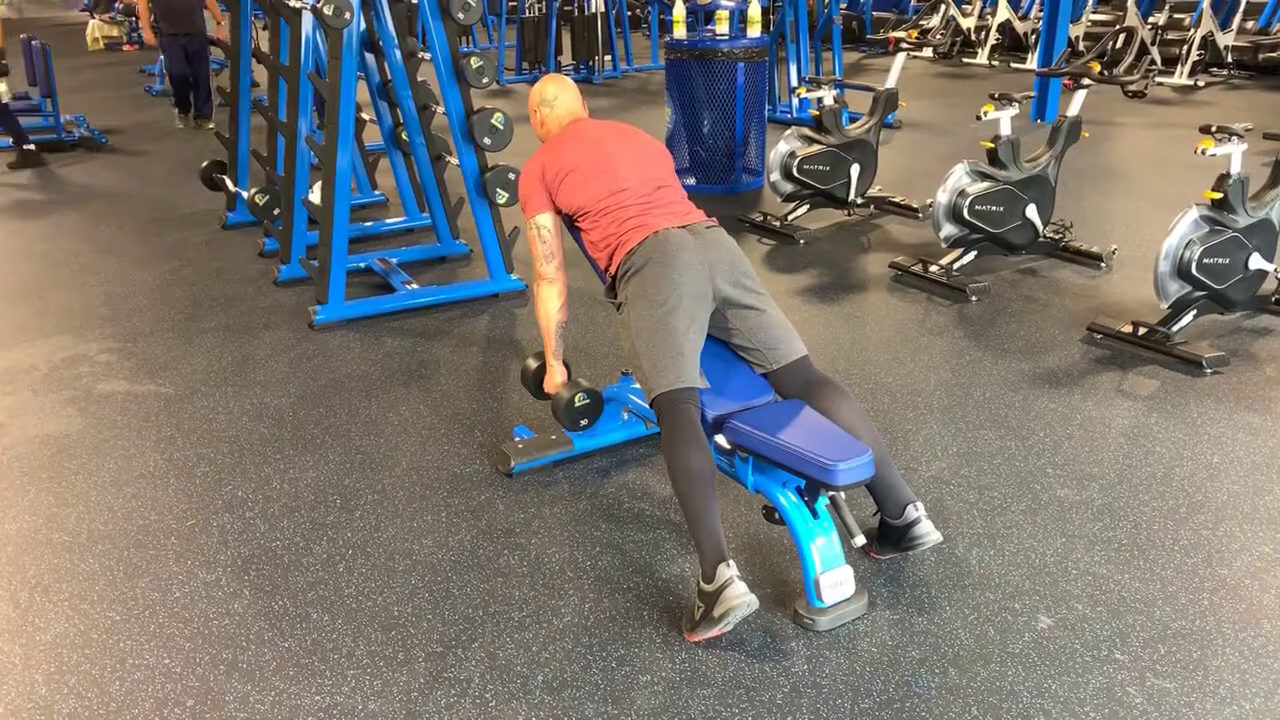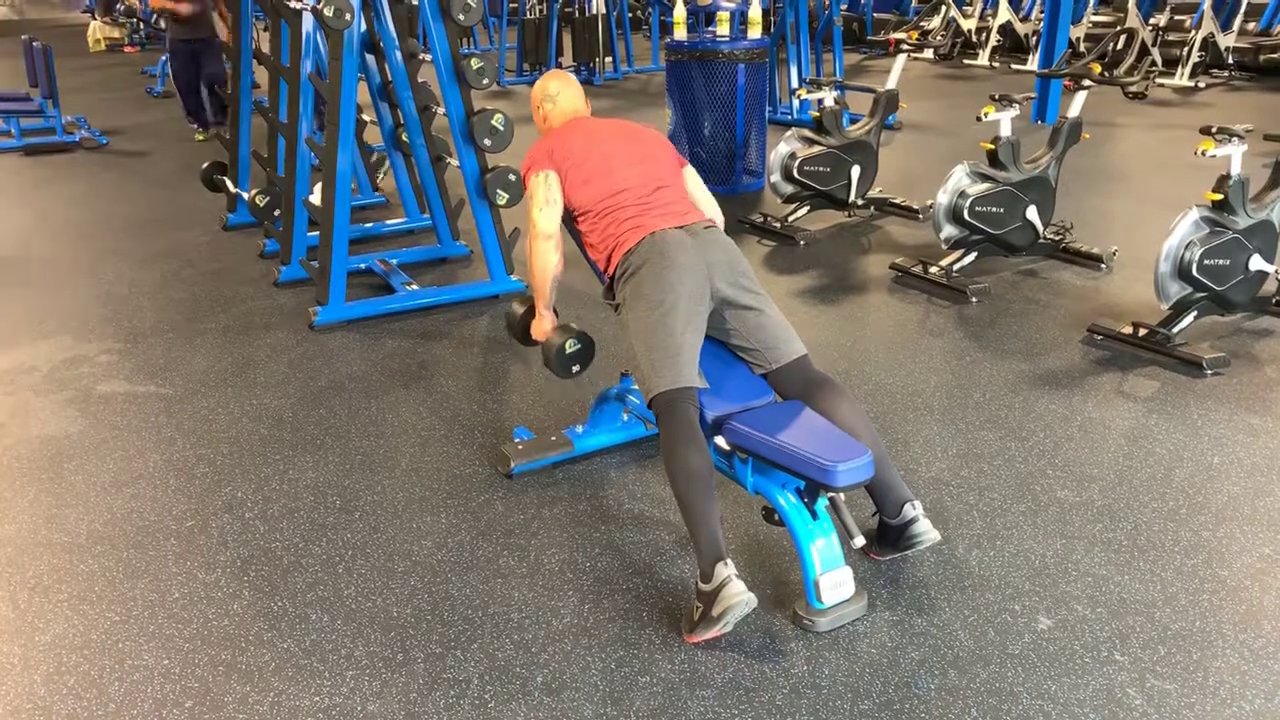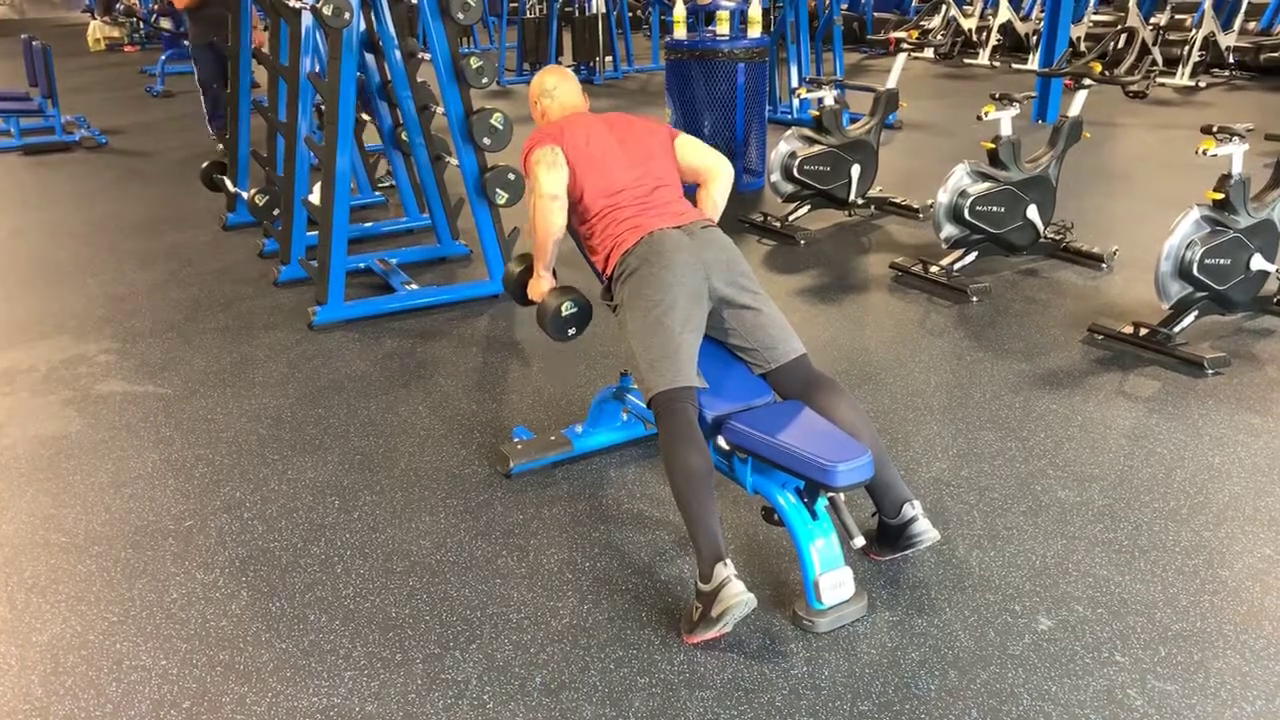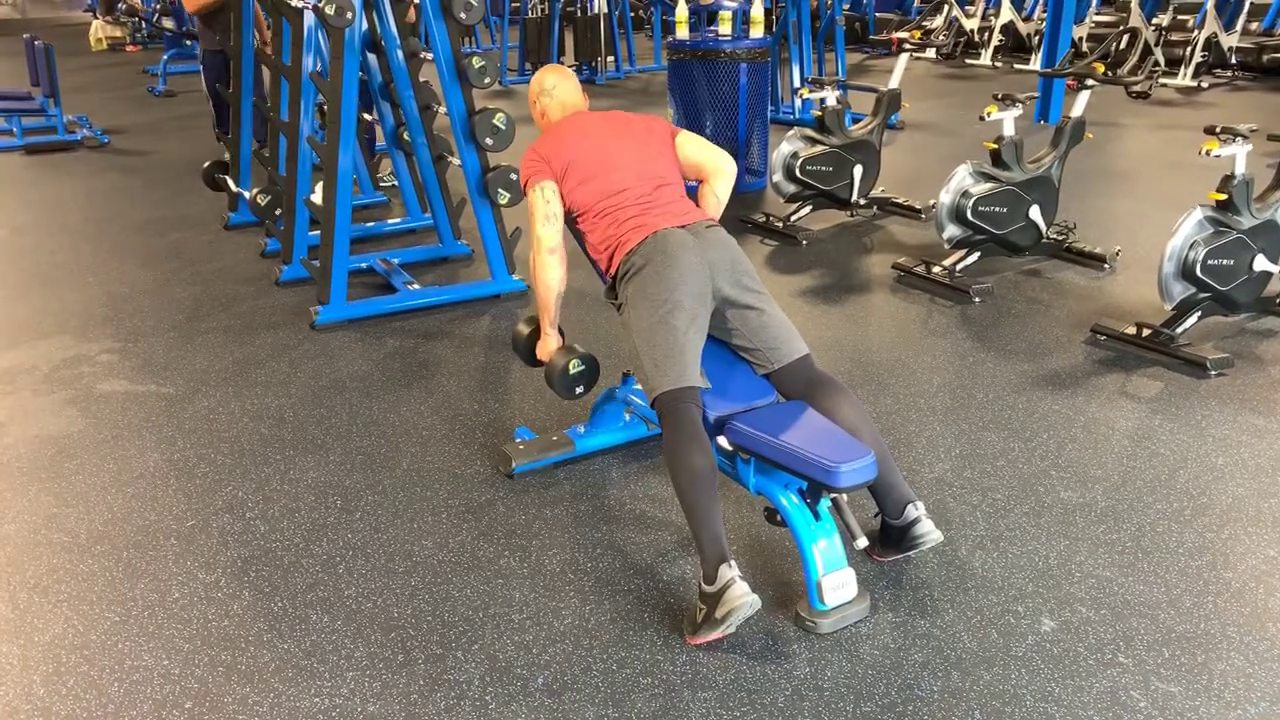
dt=0.7s
person 1, frame 1
left shoulder: (539, 168)
right shoulder: (641, 137)
left elbow: (550, 277)
left wrist: (555, 362)
left hip: (651, 260)
right hip: (714, 240)
left knee: (677, 407)
right knee: (803, 377)
left ankle: (720, 576)
right ankle: (903, 512)
person 1, frame 2
left shoulder: (546, 150)
right shoulder: (645, 133)
left elbow: (546, 235)
left wrist: (543, 313)
left hip: (650, 261)
right hip: (714, 245)
left knee: (676, 407)
right knee: (802, 377)
left ankle: (717, 576)
right ankle: (901, 512)
person 1, frame 3
left shoulder: (546, 138)
right shoulder: (644, 124)
left elbow: (551, 191)
right elbow: (718, 170)
left wrist: (542, 272)
left hip: (646, 261)
right hip: (711, 243)
left knee: (674, 407)
right knee: (801, 376)
left ankle: (717, 577)
right ankle: (901, 511)
person 1, frame 4
left shoulder: (542, 152)
right shoulder: (644, 123)
left elbow: (549, 247)
right elbow: (721, 167)
left wrist: (549, 330)
left hip: (650, 261)
right hip: (714, 242)
left knee: (679, 407)
right knee: (805, 377)
left ankle: (720, 578)
right ankle: (903, 512)
